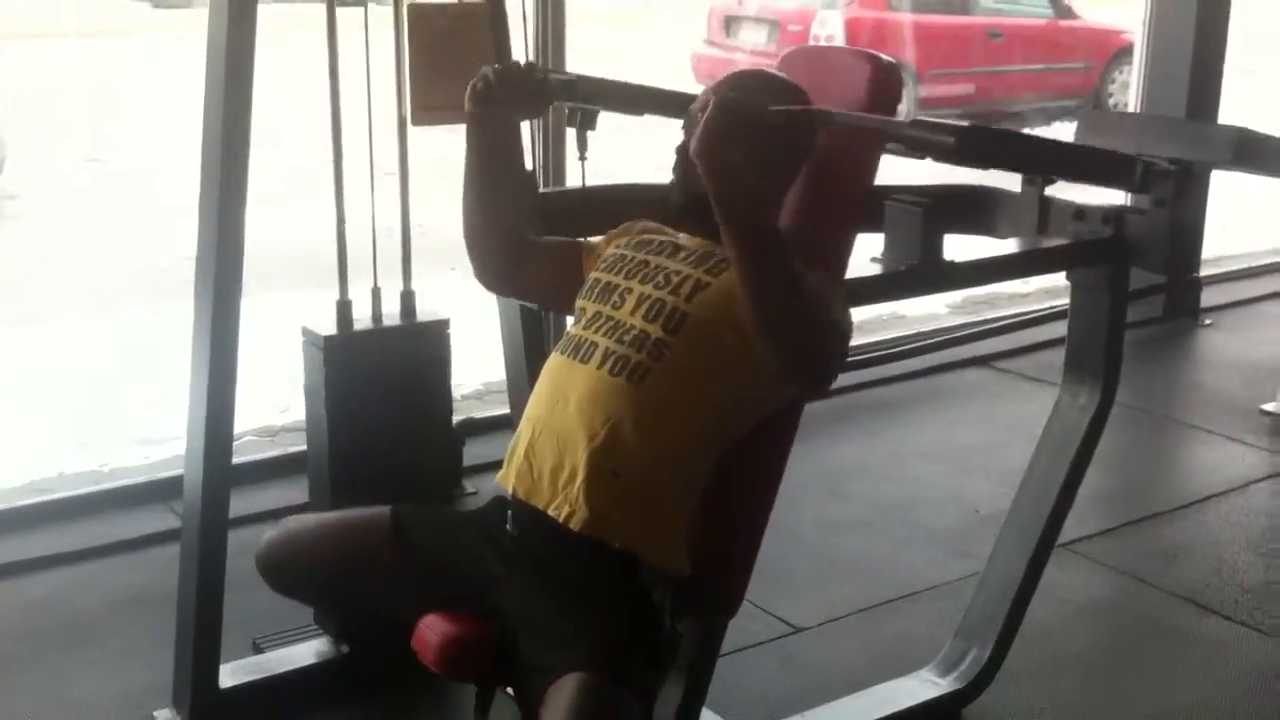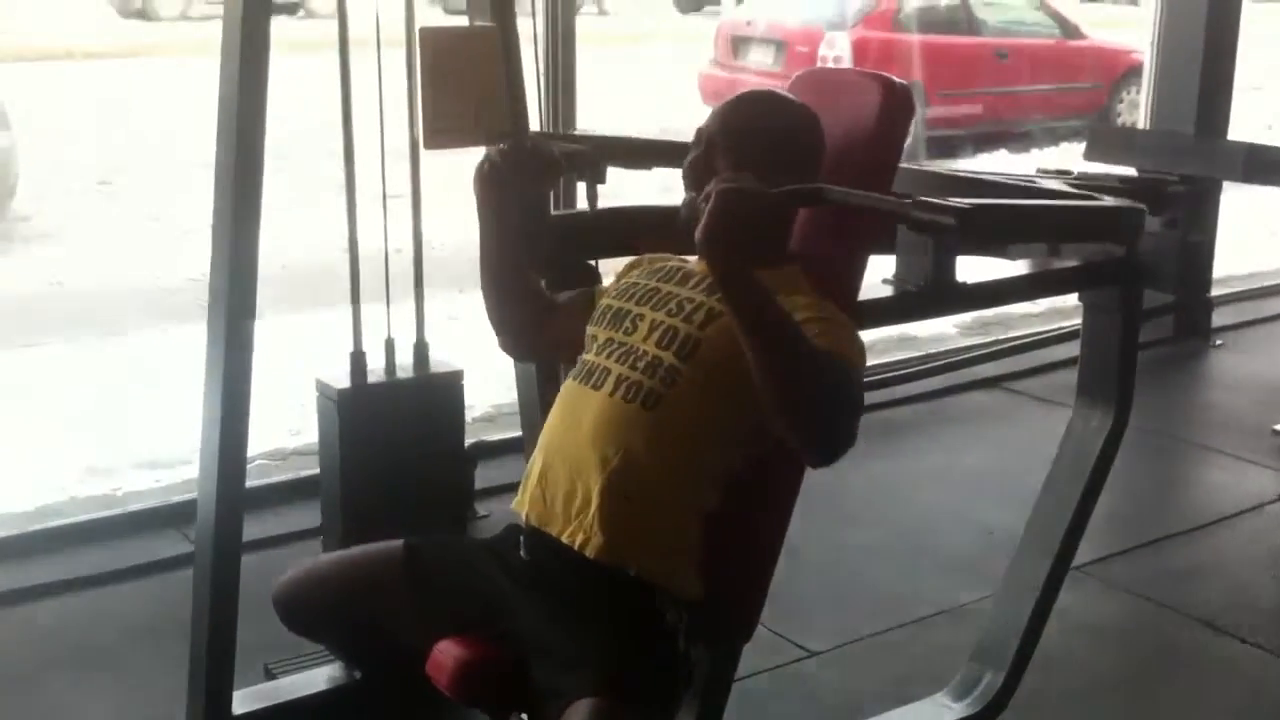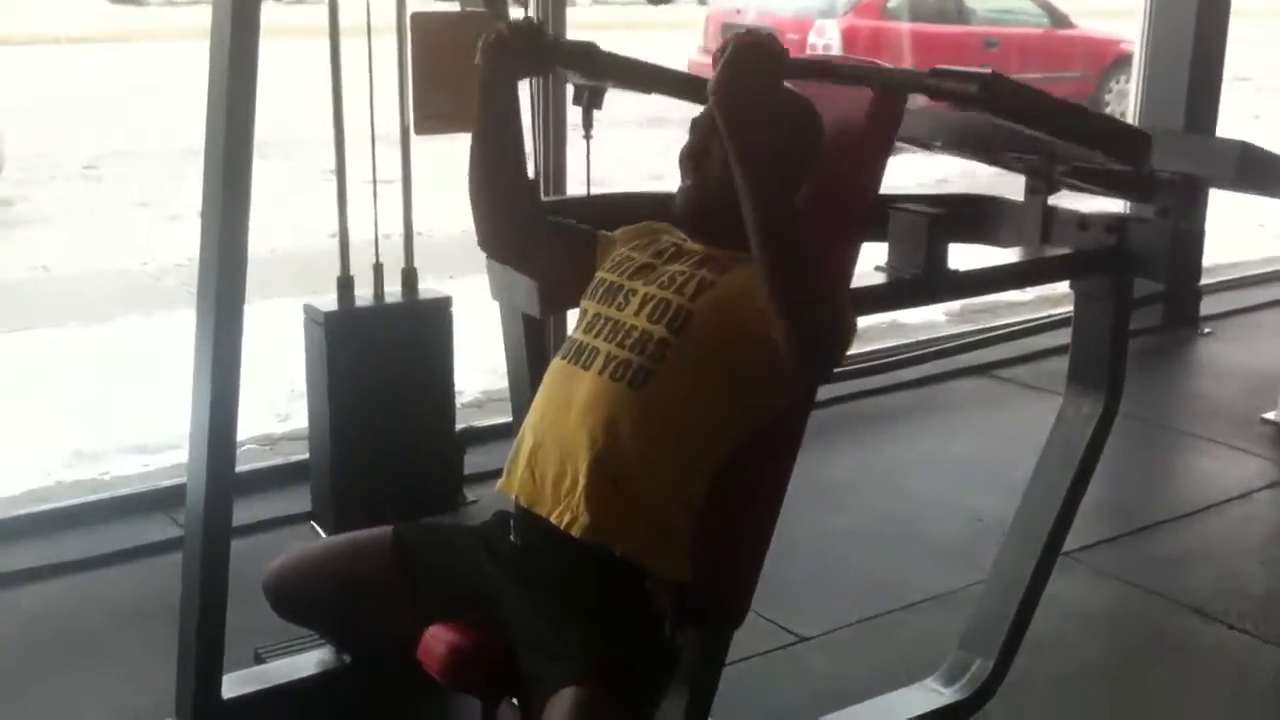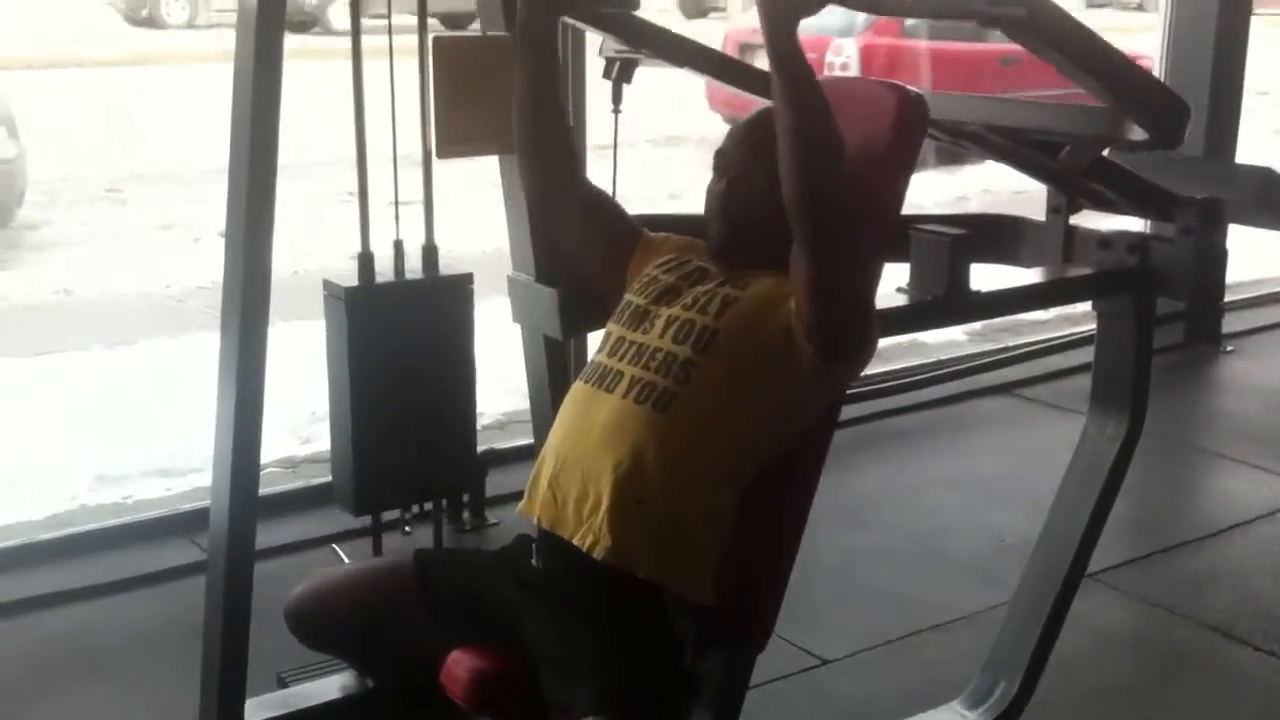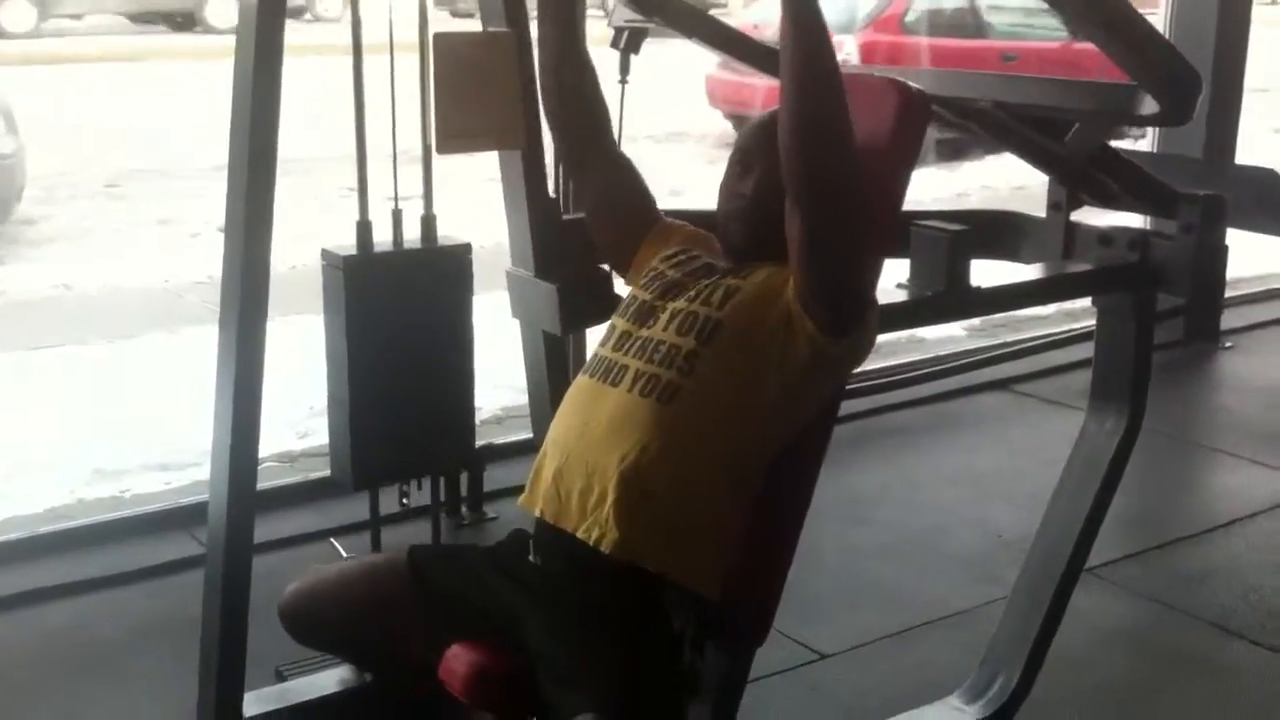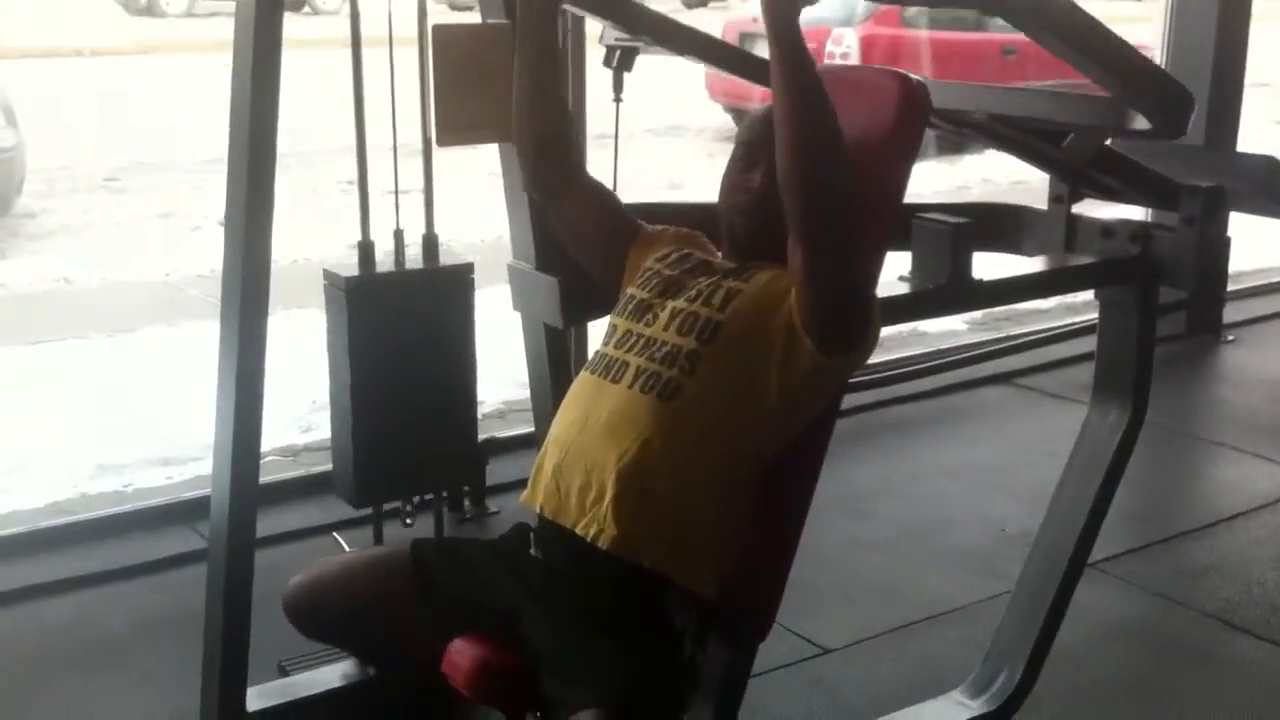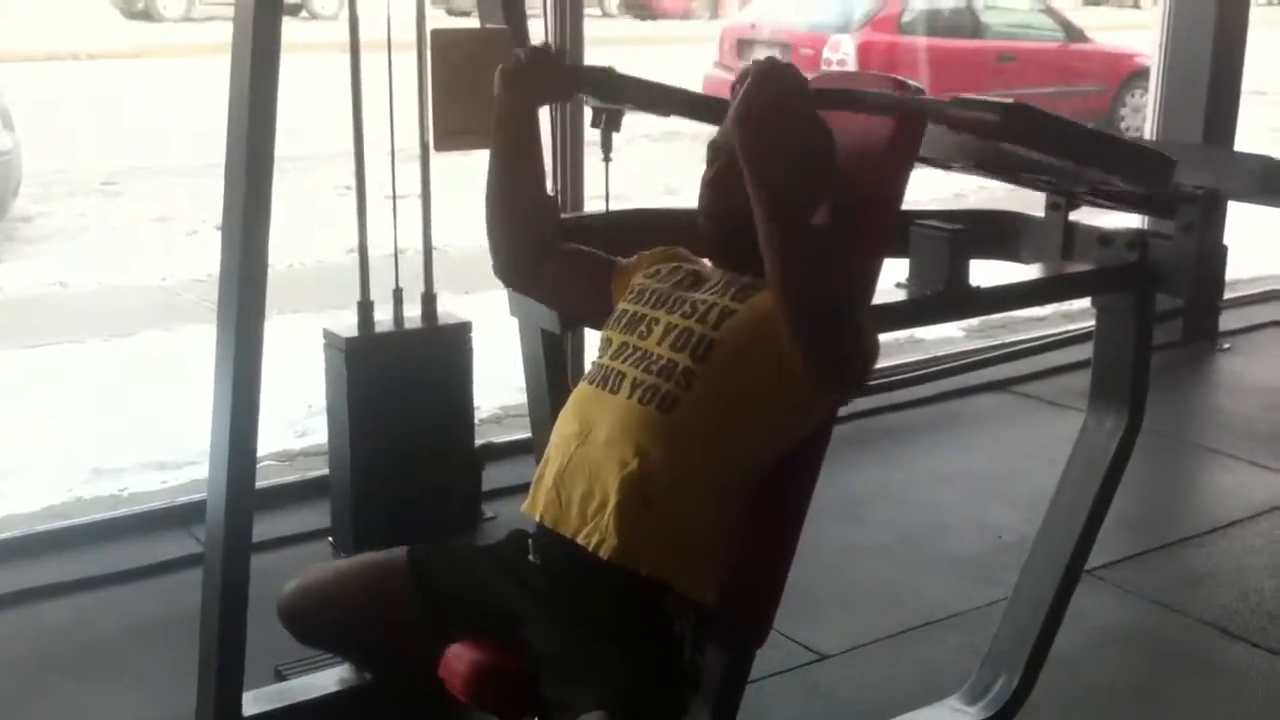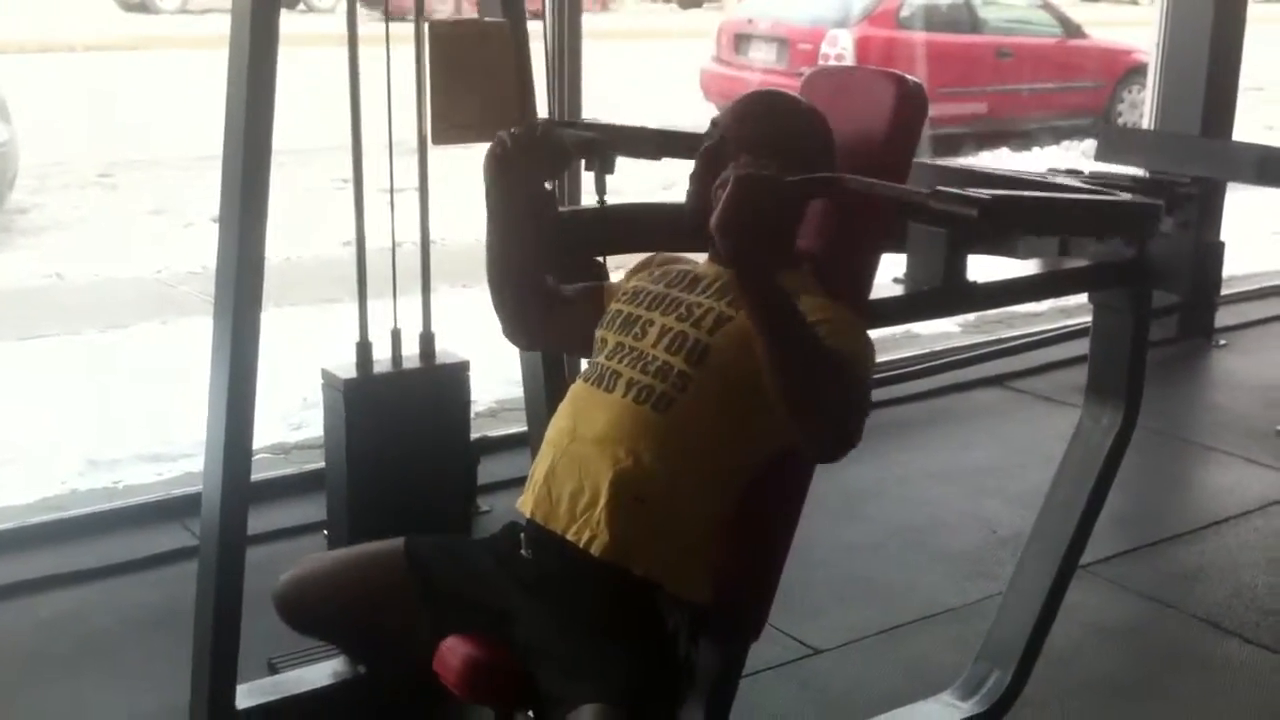
dt=0.4s
person 1, frame 1
left shoulder: (783, 278)
right shoulder: (635, 240)
left elbow: (807, 369)
right elbow: (503, 262)
left wrist: (726, 181)
right wrist: (490, 127)
left hip: (614, 570)
right hip: (508, 524)
right knee: (288, 552)
person 1, frame 2
left shoulder: (800, 314)
right shoulder: (647, 270)
left elbow: (824, 436)
right elbow: (524, 333)
left wrist: (733, 275)
right wrist: (501, 207)
left hip: (629, 597)
right hip: (522, 552)
right knee: (303, 597)
person 1, frame 3
left shoulder: (770, 291)
right shoulder: (640, 243)
left elbow: (812, 339)
right elbow: (509, 235)
left wrist: (743, 116)
right wrist: (498, 83)
left hip: (617, 582)
right hip: (514, 536)
right knee: (292, 582)
person 1, frame 4
left shoulder: (806, 317)
right shoulder: (661, 265)
left elbow: (826, 227)
right elbow: (553, 194)
left hip: (637, 605)
right hip: (534, 560)
right knee: (313, 609)
person 1, frame 5
left shoulder: (814, 313)
right shoulder: (671, 255)
left elbow: (821, 187)
right elbow: (585, 148)
left hip: (638, 599)
right hip: (535, 555)
right knee: (309, 606)
person 1, frame 6
left shoulder: (811, 309)
right shoulder: (666, 256)
left elbow: (823, 223)
right elbow: (553, 179)
left hip: (640, 596)
right hip: (534, 549)
right knee: (312, 599)
person 1, frame 7
left shoulder: (795, 307)
right shoulder: (659, 269)
left elbow: (833, 366)
right elbow: (524, 261)
left wrist: (761, 158)
right wrist: (516, 110)
left hip: (640, 603)
right hip: (533, 556)
right knee: (308, 604)
person 1, frame 8
left shoulder: (812, 316)
right shoulder: (658, 272)
left elbow: (832, 431)
right elbow: (530, 320)
left wrist: (750, 264)
right wrist: (510, 191)
left hip: (634, 600)
right hip: (526, 549)
right knee: (305, 594)
